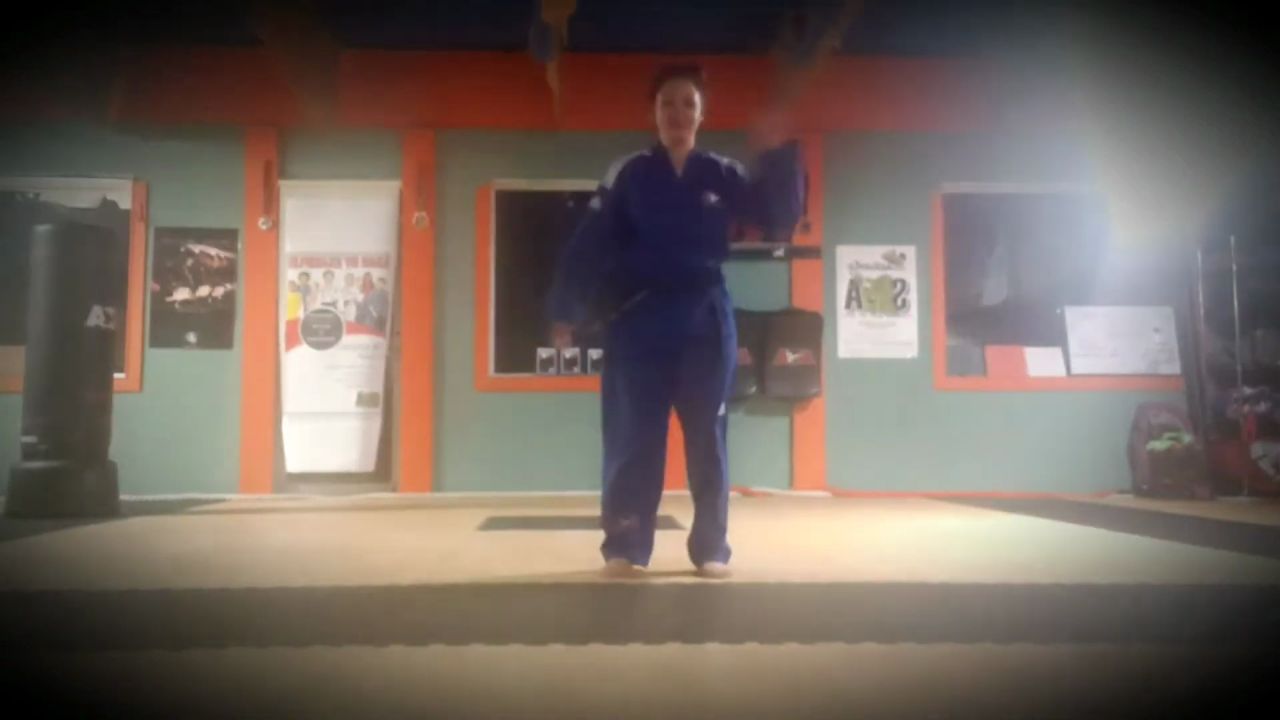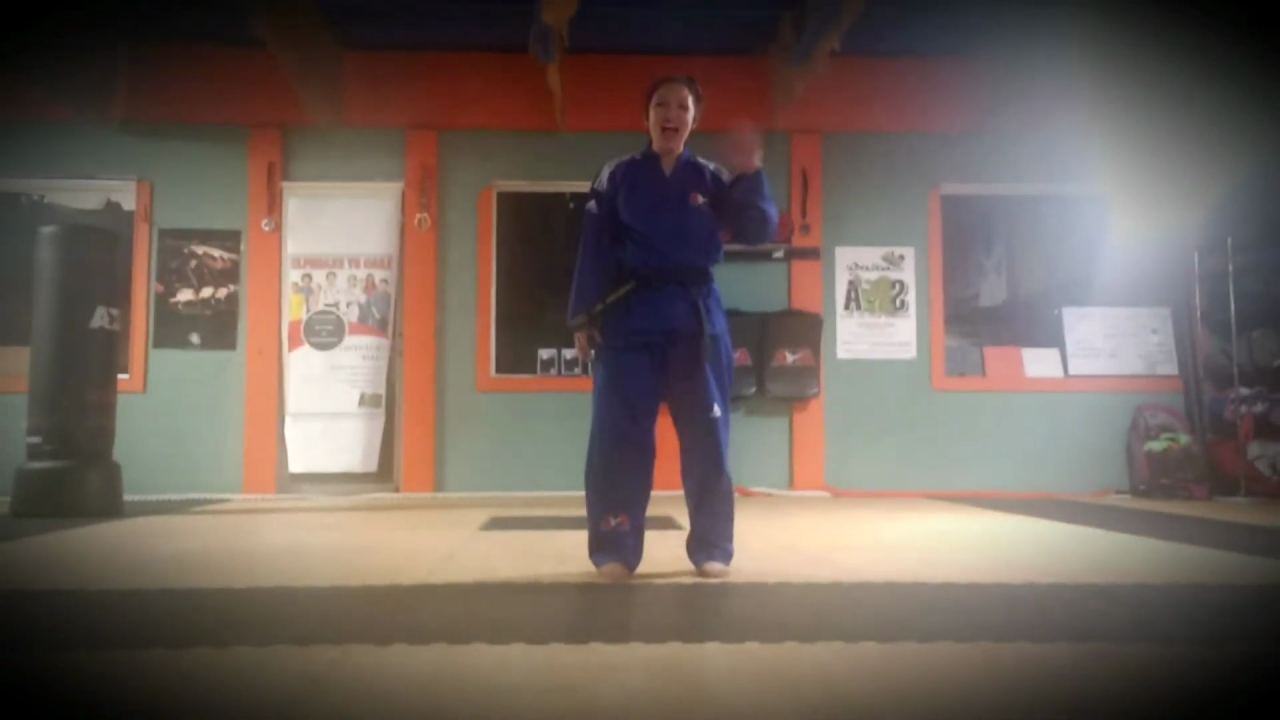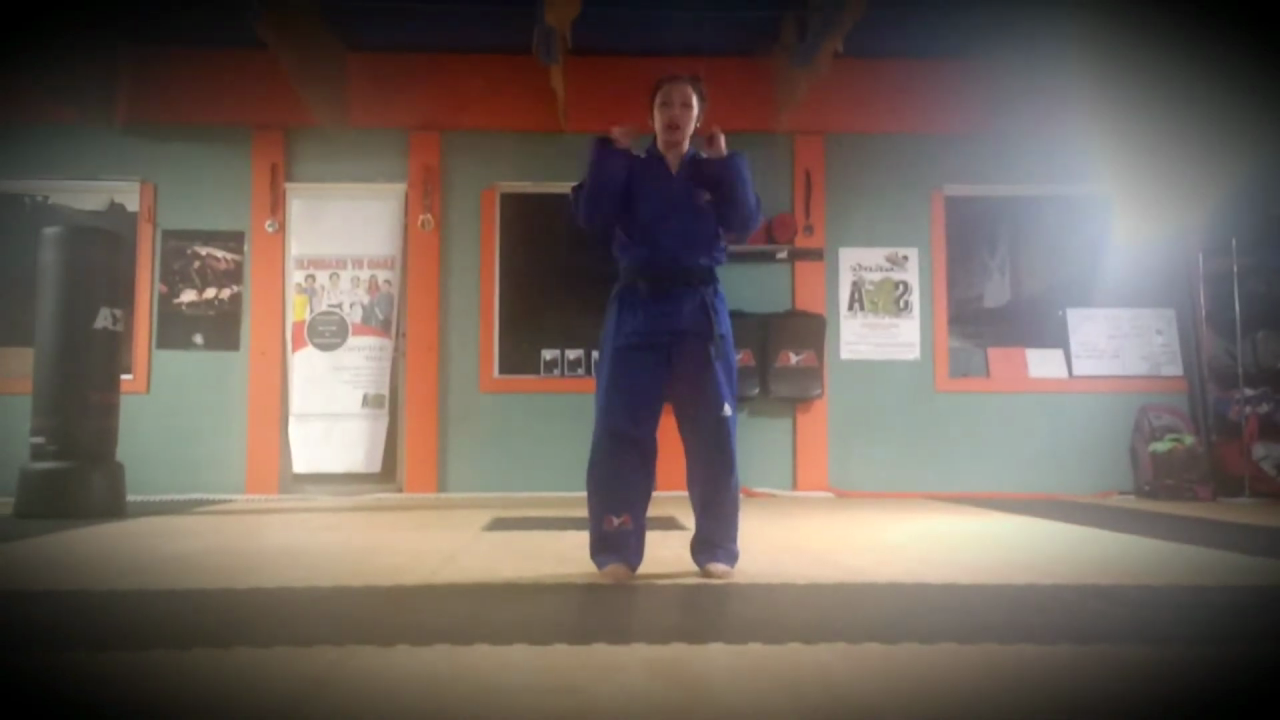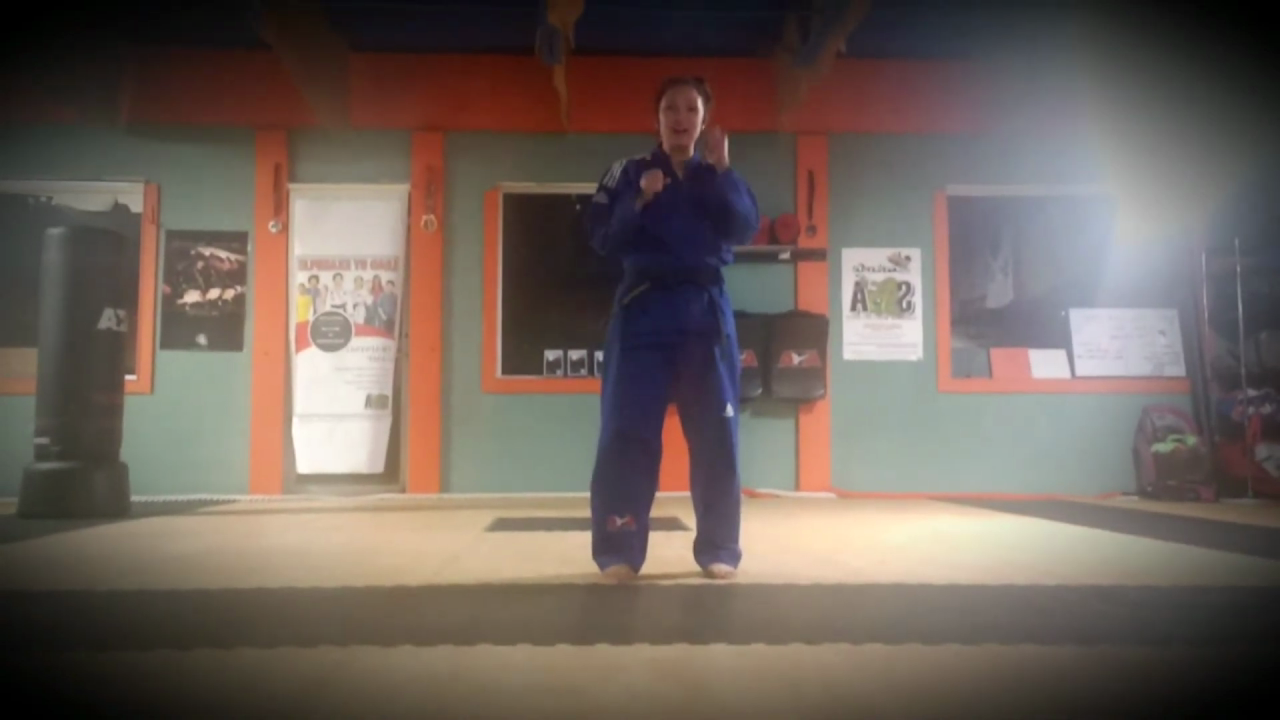
dt=1s
person 1, frame 1
left shoulder: (725, 174)
right shoulder: (626, 176)
left elbow: (782, 216)
right elbow: (589, 248)
left wrist: (779, 156)
right wrist: (566, 312)
left hip: (706, 317)
right hip: (641, 318)
left knee: (707, 437)
right knee: (635, 437)
left ankle: (710, 547)
right ankle: (625, 548)
person 1, frame 2
left shoulder: (711, 179)
right shoulder: (617, 177)
left elbow: (759, 230)
right elbow: (594, 250)
left wrist: (750, 175)
right wrist: (584, 317)
left hip: (696, 314)
right hip: (631, 314)
left knee: (707, 433)
right knee: (620, 434)
left ankle: (711, 548)
right ankle: (615, 549)
person 1, frame 3
left shoulder: (715, 169)
right shoulder: (627, 164)
left elbow: (744, 224)
right elbow: (592, 216)
left wrist: (727, 162)
right wrist: (611, 154)
left hip: (700, 309)
right hip: (638, 309)
left knee: (712, 432)
right knee: (622, 431)
left ankle: (715, 548)
right ankle: (617, 550)
person 1, frame 4
left shoulder: (718, 173)
right shoulder: (626, 173)
left elbow: (744, 226)
right elbow: (600, 237)
left wrist: (721, 168)
right wrist: (638, 201)
left hip: (704, 309)
right hip: (643, 309)
left knee: (715, 431)
right knee: (627, 431)
left ankle: (718, 548)
right ankle: (619, 550)
